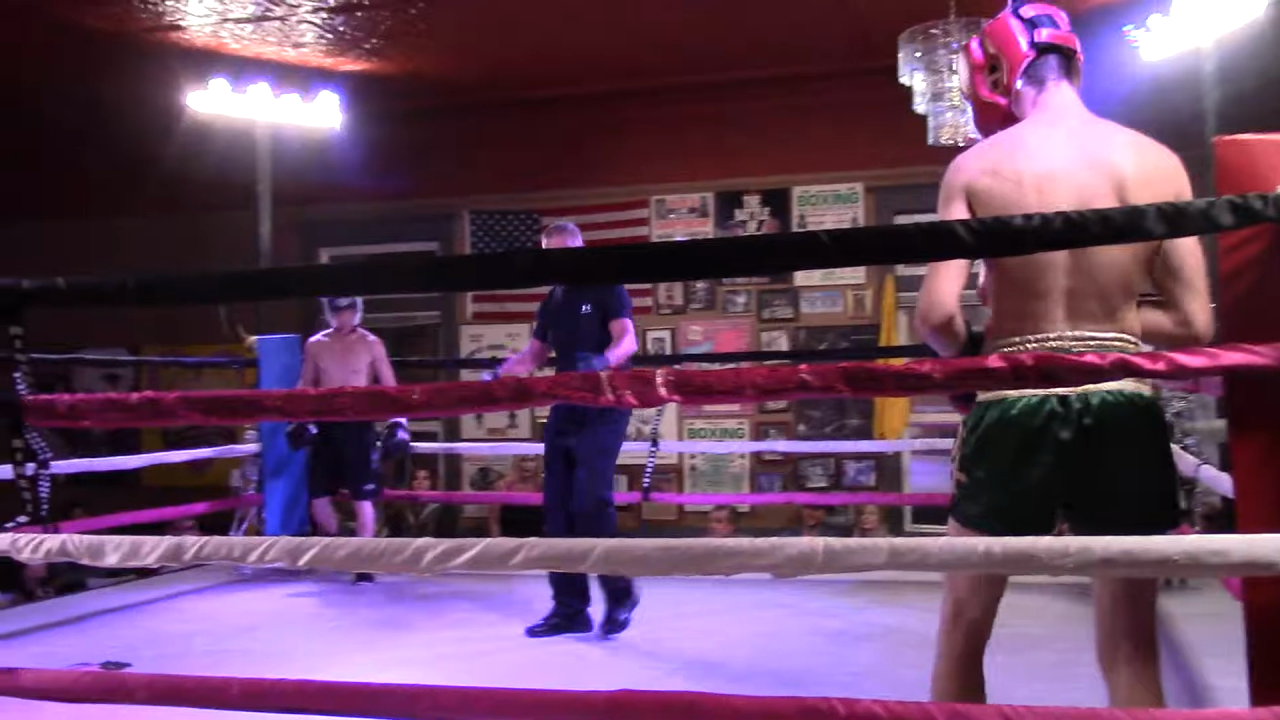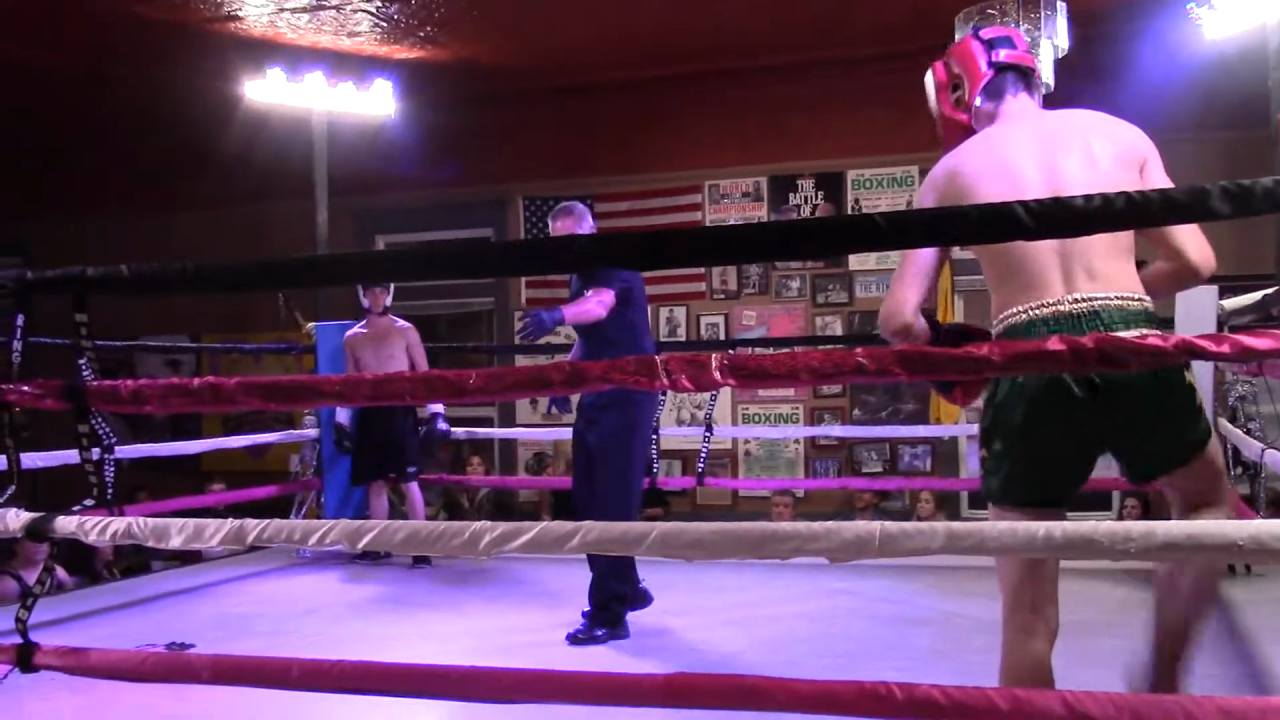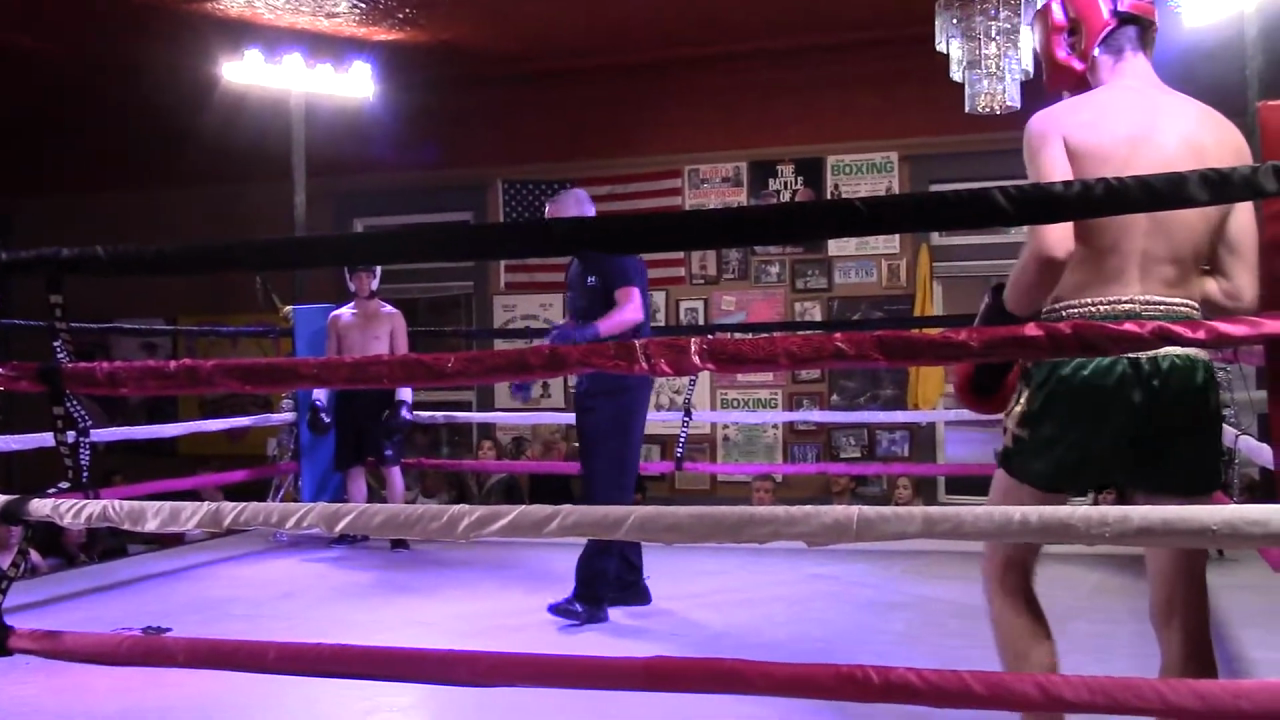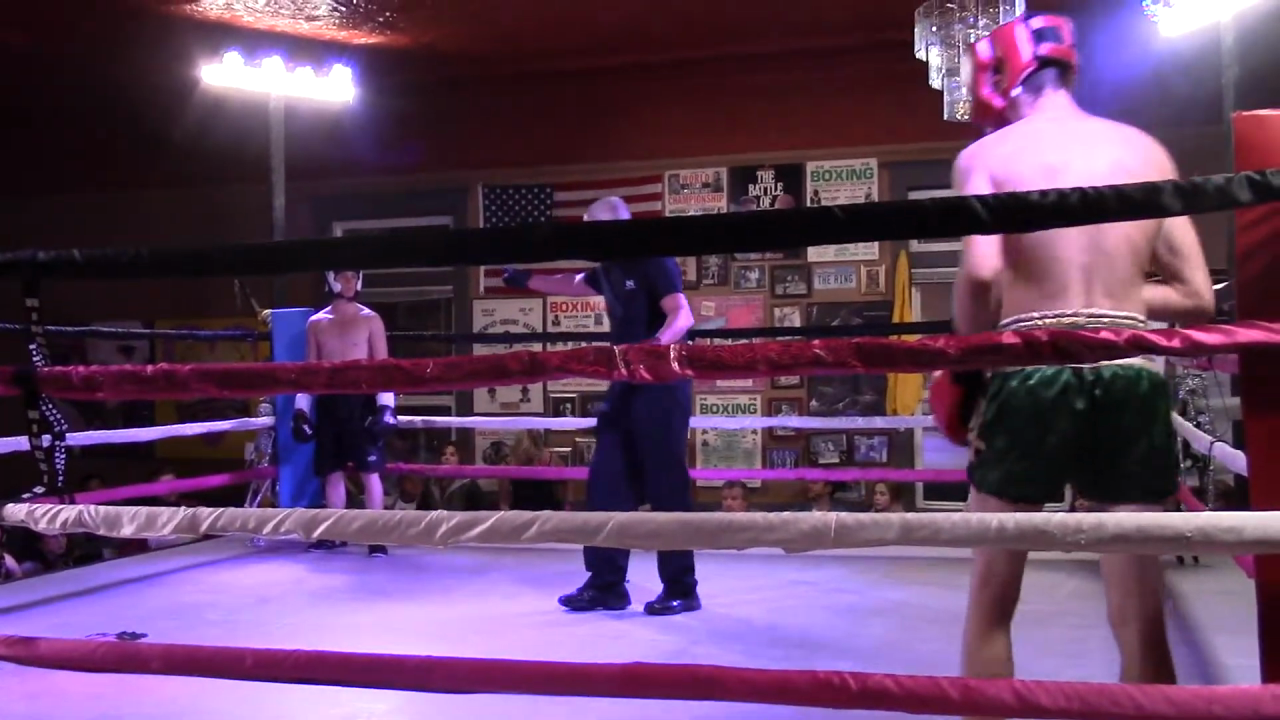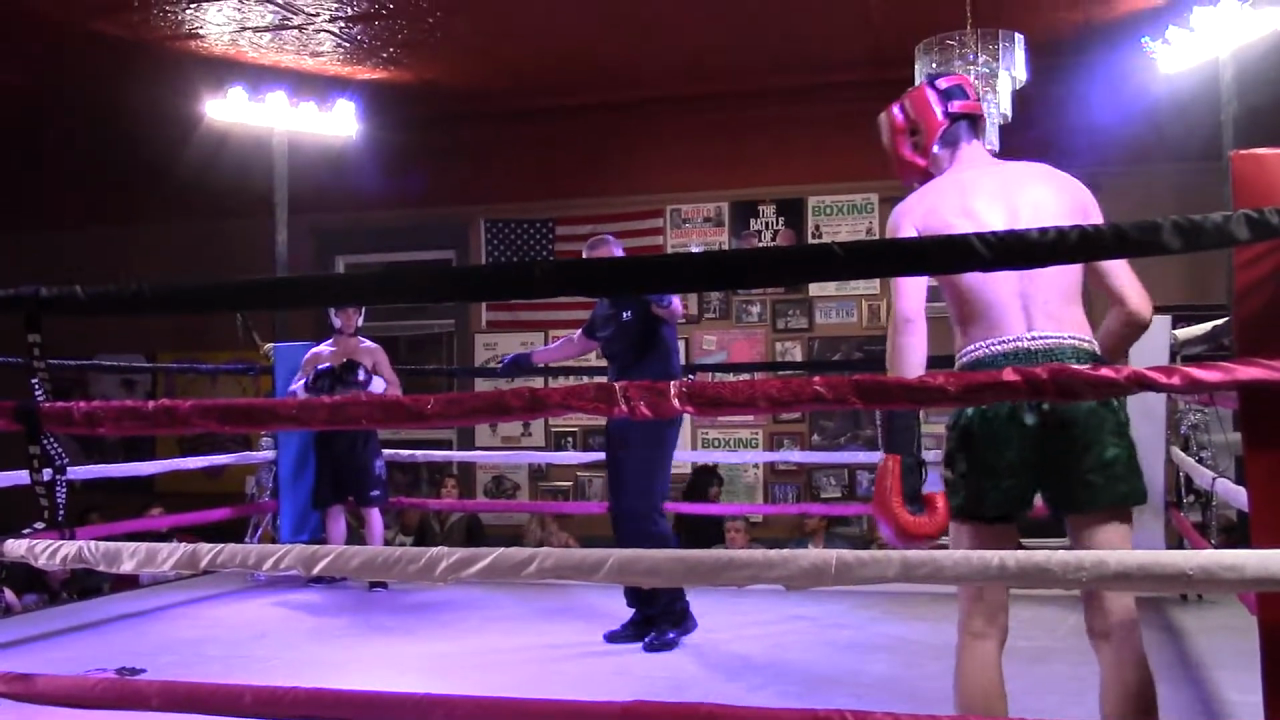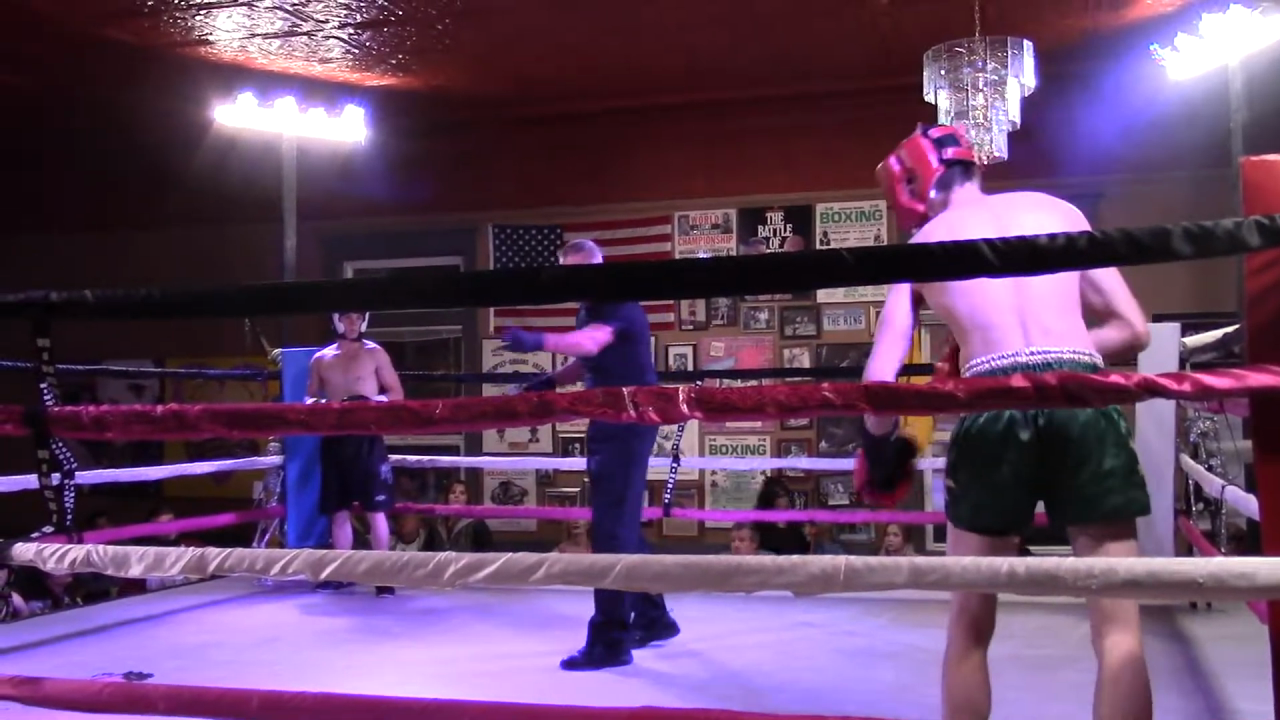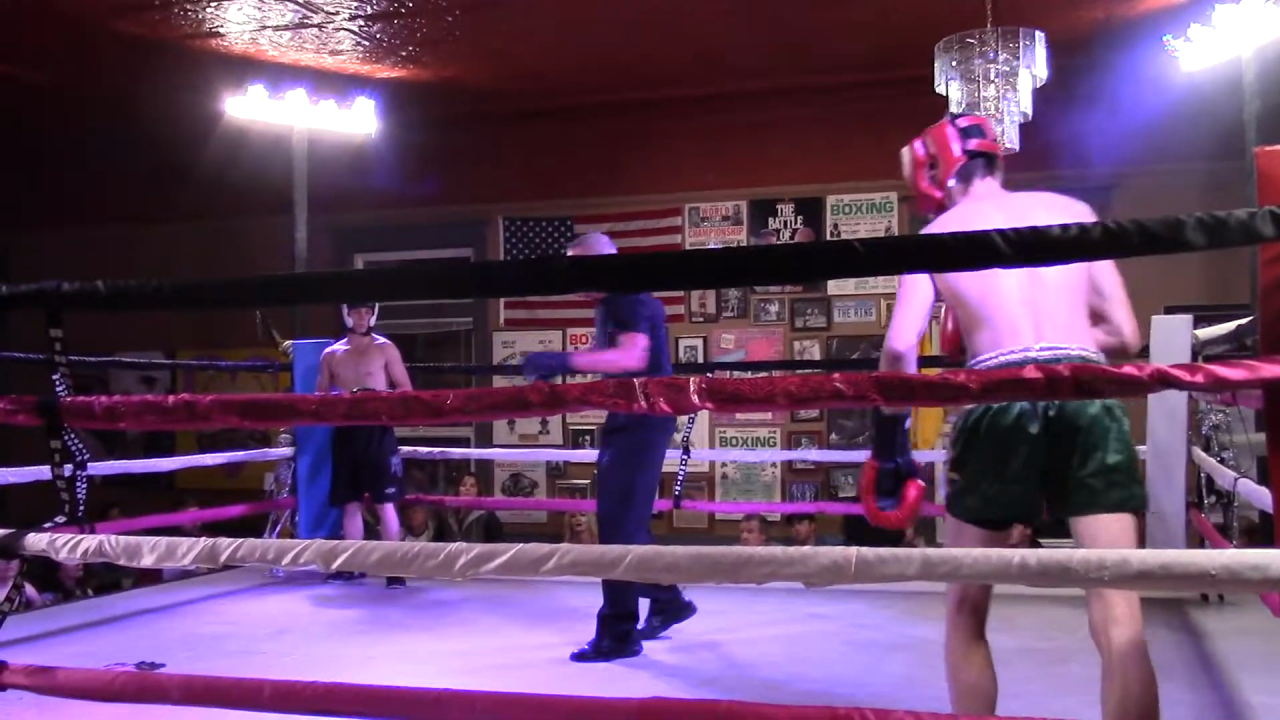
dt=0.7s
person 1, frame 1
left shoulder: (975, 168)
right shoulder: (1158, 165)
left elbow: (938, 315)
right elbow: (1194, 324)
left wrist: (968, 353)
left hip: (1015, 410)
right hip: (1121, 412)
left knee: (963, 631)
right knee: (1130, 651)
person 1, frame 2
left shoulder: (951, 172)
right shoulder: (1122, 136)
left elbow: (898, 318)
right elbow: (1195, 262)
left wrist: (947, 350)
left hip: (1029, 373)
left knee: (1028, 623)
right knee: (1208, 501)
right ankle: (1161, 687)
person 1, frame 3
left shoulder: (1058, 123)
right shoulder: (1224, 137)
left elbow: (1053, 249)
right elbow: (1240, 294)
left wrist: (1003, 315)
left hip: (1081, 366)
right hip: (1181, 370)
left knee: (1007, 574)
right knee: (1182, 613)
person 1, frame 4
left shoulder: (989, 155)
right shoulder: (1146, 152)
left elbow: (980, 273)
right elbow: (1194, 295)
left wrist: (968, 362)
left hip: (1033, 376)
right hip: (1129, 376)
left knee: (992, 603)
right knee: (1140, 616)
person 1, frame 5
left shoulder: (916, 209)
right shoulder: (1065, 186)
left elbow: (908, 320)
right elbow: (1134, 308)
left wrist: (900, 444)
left hip: (992, 399)
right hip: (1082, 390)
left knee: (982, 628)
right knee: (1116, 622)
person 1, frame 6
left shoulder: (920, 252)
right shoulder: (1058, 211)
left elbow: (880, 378)
right elbow: (1132, 328)
left wrist: (882, 446)
left hip: (992, 414)
right hip: (1082, 405)
left knee: (970, 628)
right knee: (1119, 632)
person 1, frame 7
left shoulder: (935, 237)
right shoulder: (1073, 212)
left elbow: (899, 346)
right elbow: (1123, 335)
left wrist: (890, 439)
left hip: (999, 408)
right hip: (1087, 401)
left knee: (966, 612)
right knee: (1120, 624)
person 2, frame 1
left shoulder: (607, 290)
right shoulder: (552, 302)
left elbow: (627, 339)
right elbow: (532, 355)
left wrist: (603, 361)
right wrist: (497, 376)
left hip: (604, 411)
right hip: (564, 412)
left knee: (589, 501)
right knee: (557, 510)
left ankle: (619, 595)
right ankle: (570, 610)
person 2, frame 2
left shoulder: (616, 267)
right shoulder: (578, 277)
left elbow: (598, 306)
left wrist: (556, 315)
left hip: (627, 394)
right hip: (596, 395)
left knee: (615, 500)
right knee: (588, 494)
left ankle: (610, 614)
right ankle: (627, 588)
person 2, frame 3
left shoulder: (619, 257)
right shoulder: (576, 266)
left elbow: (631, 311)
left wrist: (587, 333)
left hip: (623, 382)
right hip: (592, 382)
left knee: (609, 485)
right knee: (602, 484)
left ankle: (592, 595)
right ankle: (627, 582)
person 2, frame 4
left shoulder: (656, 262)
right shoulder: (610, 269)
left elbow: (682, 316)
right elbow: (573, 285)
left wrist: (654, 347)
right wrist: (525, 280)
left hip: (662, 385)
right hip: (625, 385)
left knee: (666, 484)
right knee: (606, 480)
left ankle: (681, 588)
right ankle: (606, 582)
person 2, frame 5
left shoulder: (645, 296)
right shoulder: (603, 309)
left elbow: (675, 311)
right elbow: (575, 344)
left wrist: (665, 300)
right wrist: (529, 359)
left hip: (655, 414)
right hip: (621, 417)
left knee: (643, 508)
right knee: (625, 515)
left ankle: (674, 613)
right ankle: (647, 613)
person 2, frame 6
left shoulder: (619, 306)
right shoulder: (590, 311)
left elbow: (589, 344)
left wrist: (537, 340)
right wrist: (550, 382)
left hip: (628, 425)
right hip: (607, 425)
left knee: (611, 529)
right knee: (624, 525)
left ankle: (611, 641)
right ankle: (652, 617)
person 2, frame 7
left shoulder: (633, 301)
right shoulder: (608, 305)
left elbow: (631, 359)
left wrist: (564, 360)
right wrist: (563, 366)
left hip: (645, 420)
right hip: (624, 418)
left knee: (619, 522)
right knee: (624, 519)
left ankle: (618, 632)
right ankle: (668, 601)
person 3, frame 1
left shoulder: (371, 344)
right shoulder: (315, 344)
left elbow: (390, 387)
right elbow: (305, 385)
left wrist: (398, 423)
right wrist: (299, 417)
left hip: (358, 426)
right hip: (325, 427)
left knee: (362, 498)
right knee: (318, 497)
person 3, frame 2
left shoulder: (405, 331)
right shoulder: (352, 338)
left elbow: (424, 374)
left wrist: (436, 413)
right wrist: (342, 422)
left hip: (399, 412)
right hip: (368, 414)
left knee: (408, 481)
right knee: (375, 483)
person 3, frame 3
left shoulder: (392, 316)
right shoulder: (336, 318)
left wrist: (403, 401)
right wrist: (319, 399)
left hip: (380, 396)
right hip: (348, 398)
left knee: (390, 465)
right knee: (353, 467)
person 3, frame 4
left shoulder: (370, 320)
right shoulder: (316, 323)
left wrist: (386, 406)
right wrist: (301, 409)
left hip: (360, 401)
right hip: (328, 403)
left knee: (369, 470)
right knee: (332, 472)
person 3, frame 5
left shoulder: (372, 351)
right shoulder: (316, 355)
left elbow: (396, 392)
right elbow: (293, 394)
left wrist: (368, 380)
right wrist: (311, 384)
left hip: (361, 434)
right hip: (329, 435)
left knee: (370, 505)
right knee: (332, 506)
person 3, frame 6
left shoulder: (375, 354)
right shoulder: (321, 359)
left elbow: (397, 394)
right elbow: (310, 397)
left wrist: (371, 402)
right wrist: (317, 406)
left hip: (366, 439)
right hip: (334, 440)
left knee: (376, 510)
right knee: (338, 511)
person 3, frame 7
left shoulder: (385, 349)
right shoulder: (330, 355)
left elbow: (406, 390)
right elbow: (319, 393)
left wrist: (378, 396)
left hip: (377, 432)
right hip: (345, 433)
left knee: (385, 503)
right knee: (350, 503)
